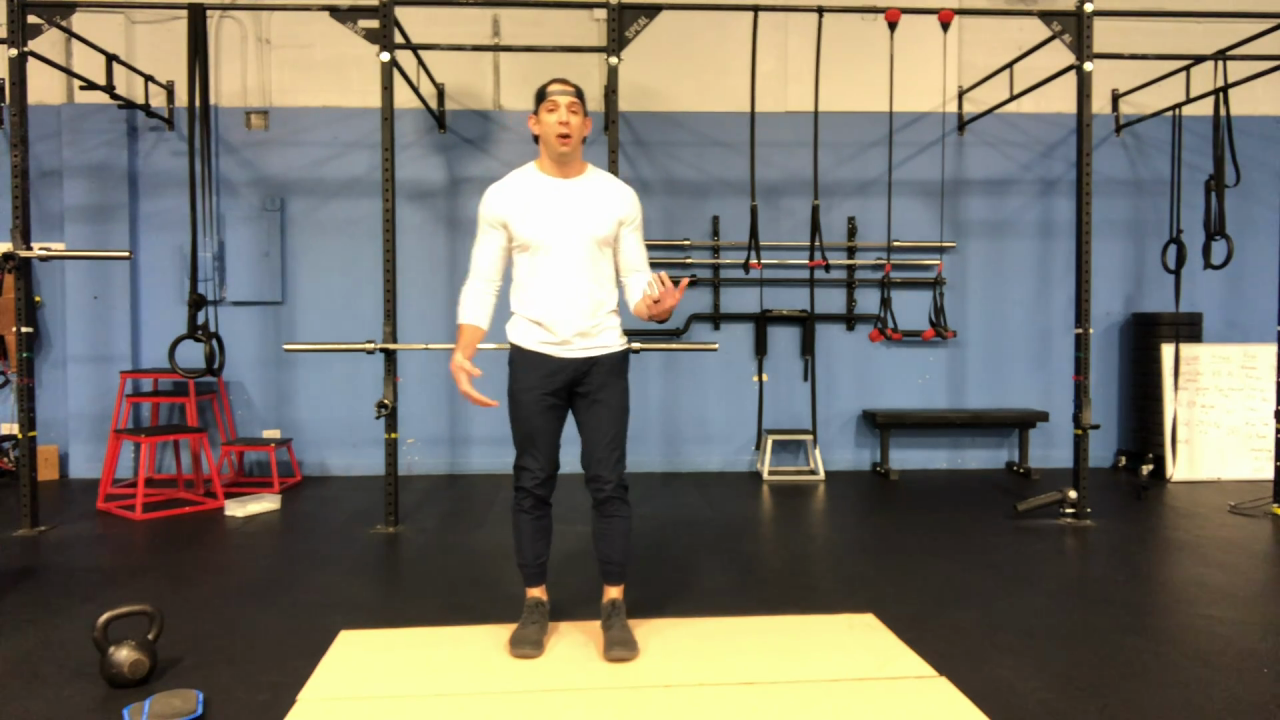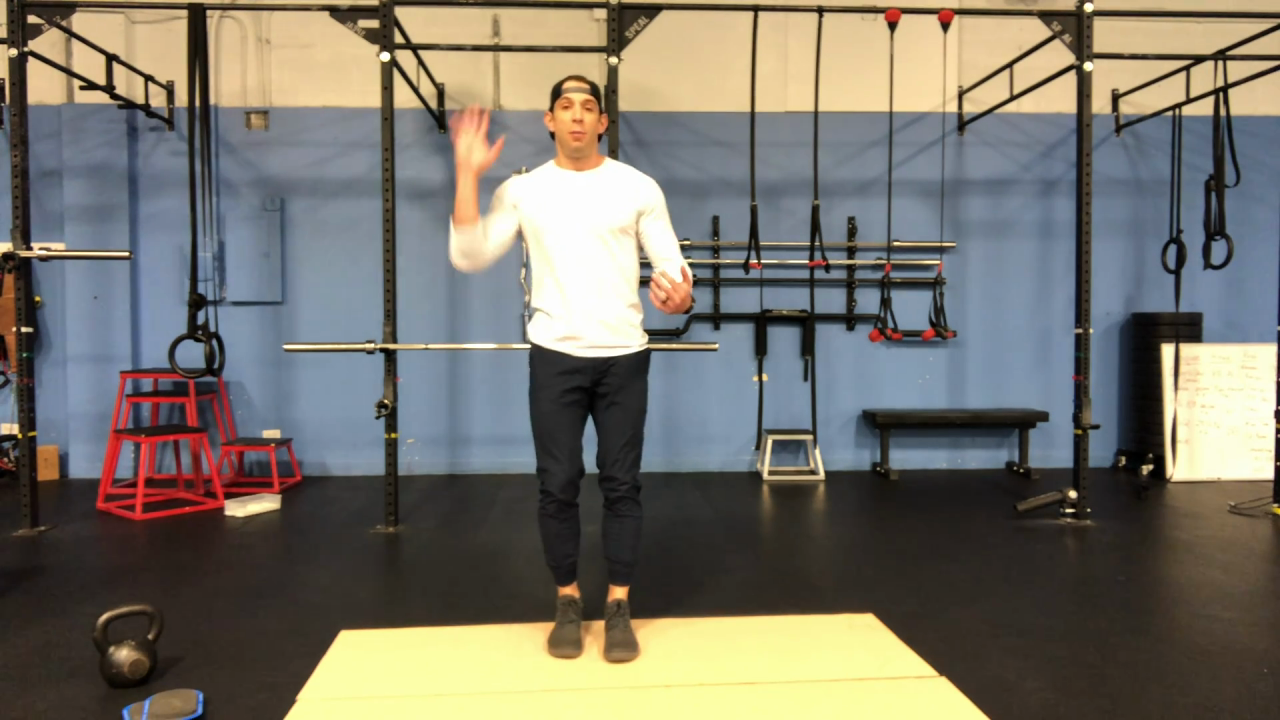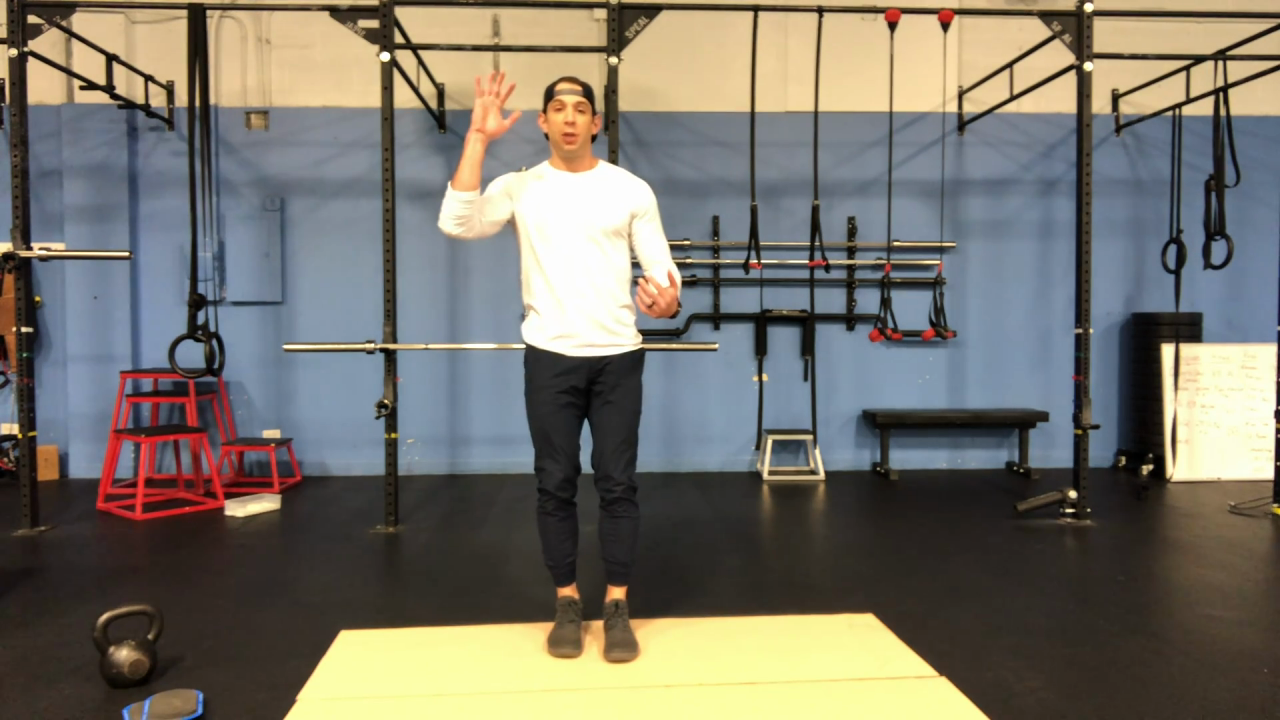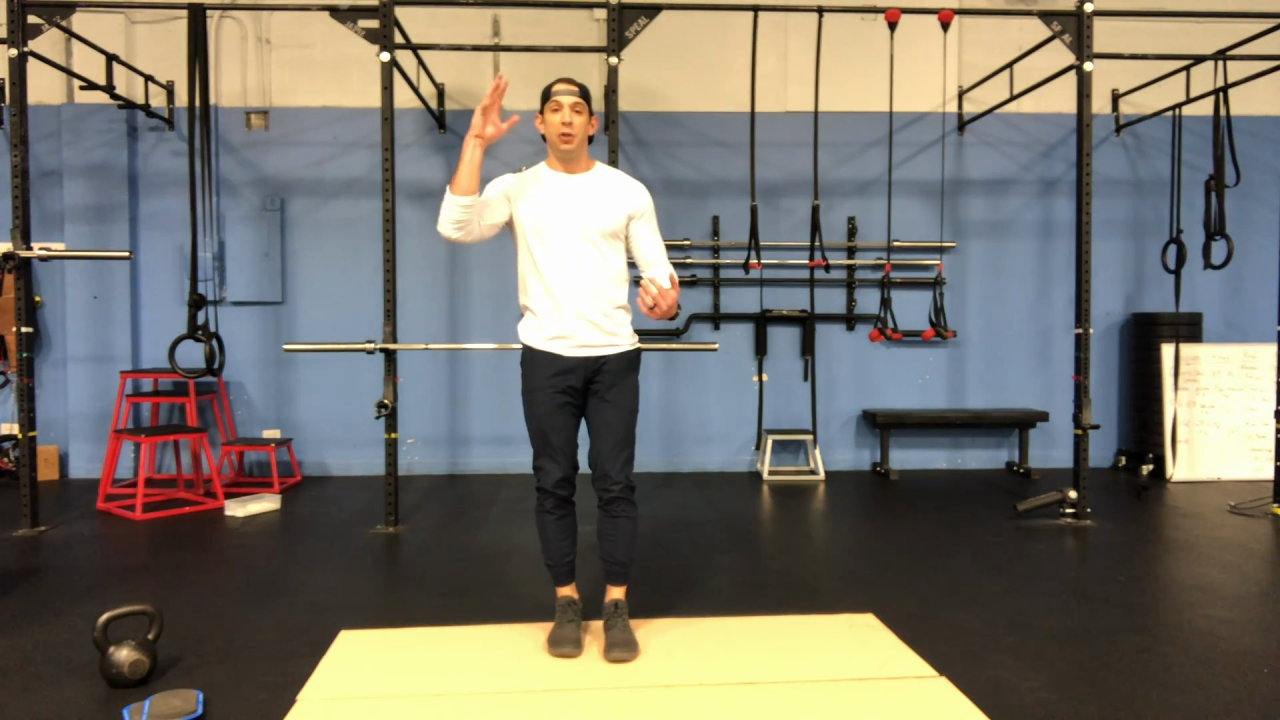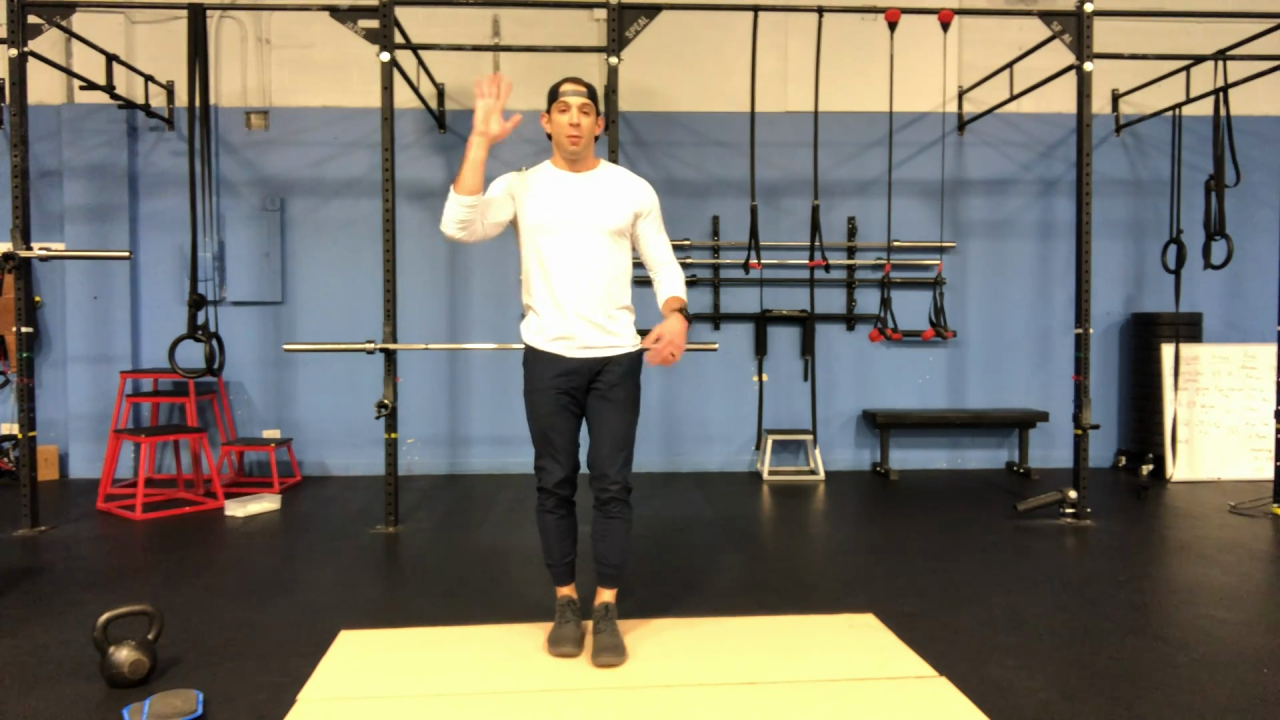
dt=0.4s
person 1, frame 1
left shoulder: (618, 196)
right shoulder: (504, 196)
left elbow: (635, 279)
right elbow: (483, 284)
left wrist: (657, 306)
right wrist: (463, 351)
left hip: (603, 358)
right hip: (534, 358)
left knee: (608, 482)
right knee: (532, 483)
left ankle: (613, 608)
right ankle: (535, 604)
person 1, frame 2
left shoulder: (638, 187)
right shoulder: (522, 189)
left elbow: (668, 261)
right elbow: (470, 257)
left wrist: (678, 293)
right wrist: (467, 174)
left hip: (623, 357)
right hip: (555, 356)
left knee: (621, 483)
right knee: (557, 484)
left ankle: (617, 607)
right ankle: (568, 602)
person 1, frame 3
left shoulder: (631, 189)
right shoulder: (519, 187)
left elbow: (662, 266)
right elbow: (457, 222)
left wrist: (669, 300)
right wrist: (478, 137)
left hip: (618, 357)
right hip: (550, 358)
left knee: (617, 483)
right knee: (556, 484)
left ankle: (617, 608)
right ankle: (567, 604)
person 1, frame 4
left shoulder: (628, 191)
right shoulder: (516, 188)
left elbow: (656, 267)
right elbow: (456, 227)
left wrist: (668, 302)
right wrist: (476, 142)
left hip: (614, 357)
right hip: (547, 358)
left knee: (615, 482)
right knee: (554, 483)
left ankle: (616, 607)
right ankle: (567, 603)
person 1, frame 5
left shoulder: (633, 188)
right shoulder: (521, 186)
left elbow: (664, 266)
right elbow: (460, 226)
left wrist: (676, 317)
right wrist: (480, 142)
left hip: (616, 358)
right hip: (549, 358)
left knee: (612, 483)
right knee: (555, 482)
left ankle: (606, 610)
right ankle: (565, 603)
